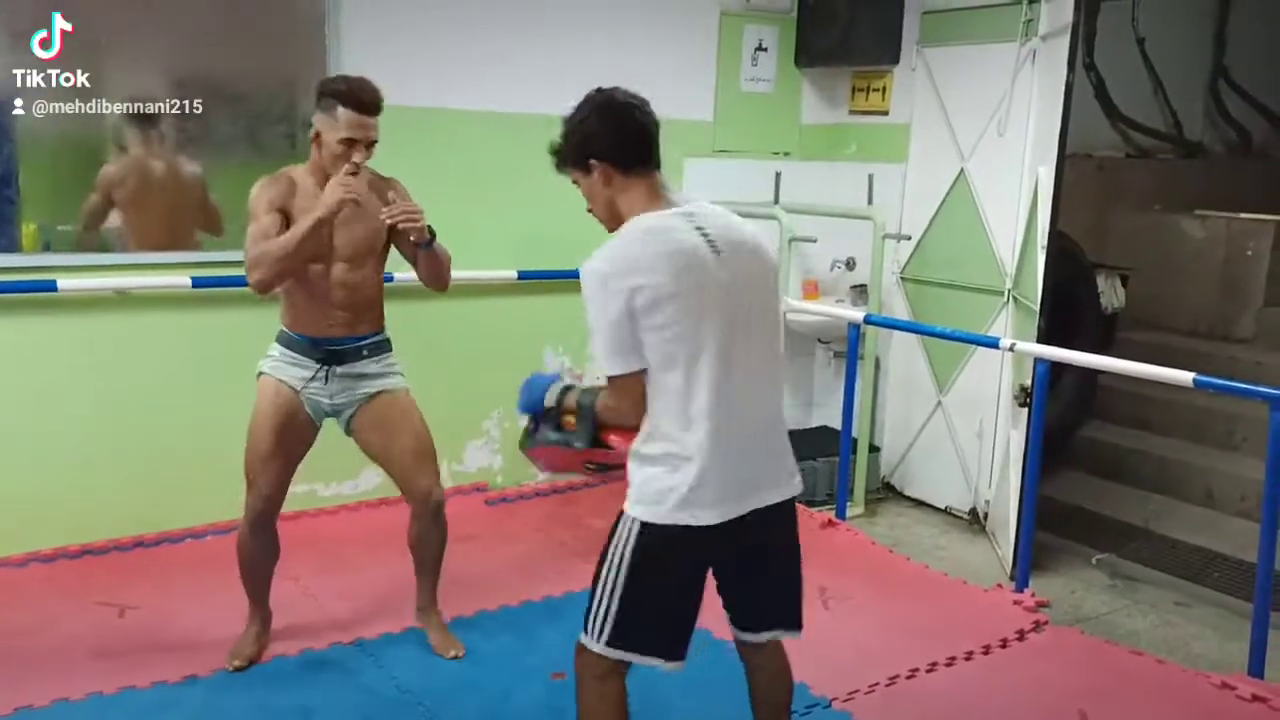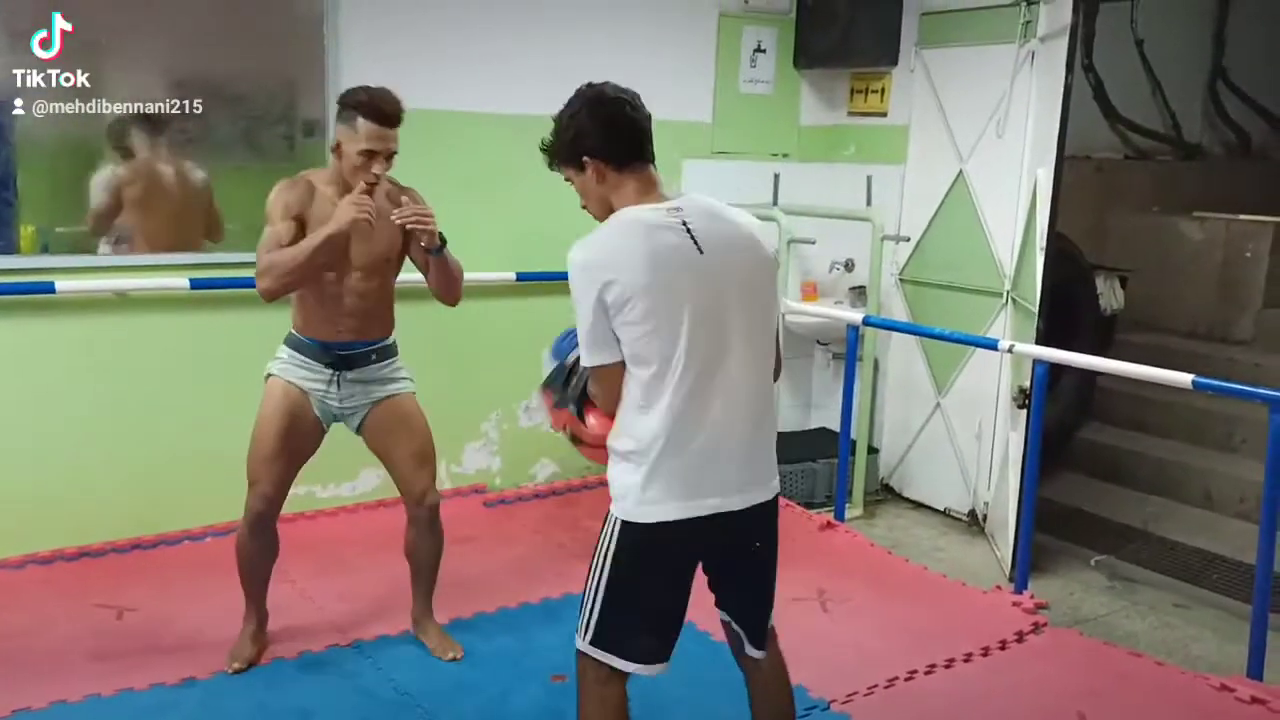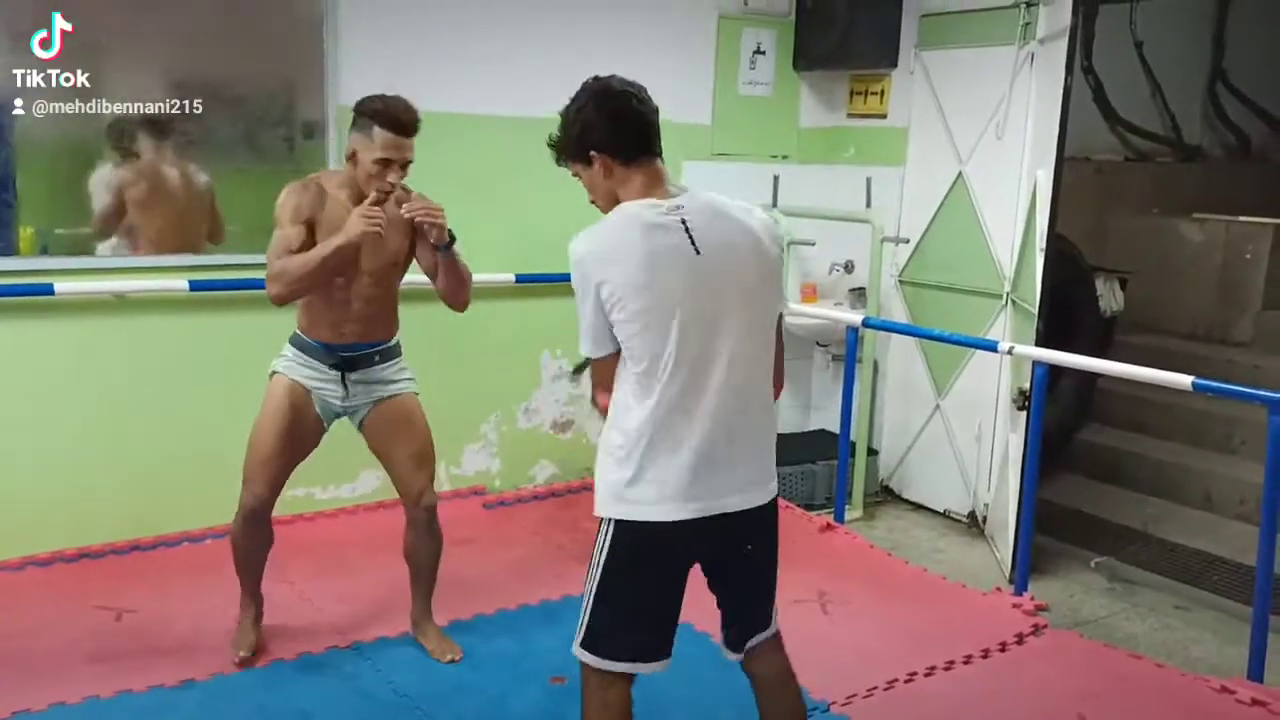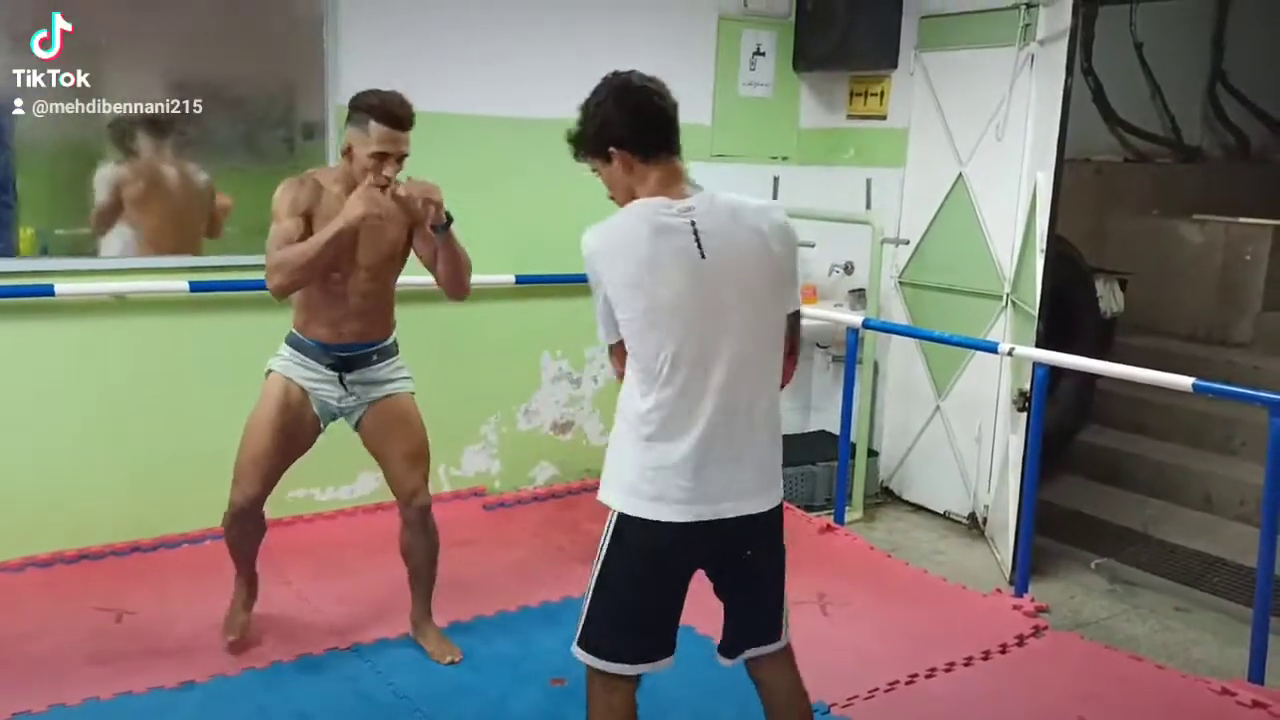
dt=0.1s
person 1, frame 1
left shoulder: (614, 264)
right shoulder: (747, 236)
left elbow: (624, 408)
left wrist: (562, 398)
left hip: (678, 500)
right hip: (767, 485)
left knee: (602, 663)
right knee: (757, 635)
person 1, frame 2
left shoulder: (597, 255)
right shoulder: (746, 230)
left elbow: (610, 397)
right elbow: (769, 364)
left hip: (658, 499)
right hip: (751, 487)
left knee: (601, 666)
right knee: (754, 640)
person 1, frame 3
left shoulder: (596, 249)
right shoulder: (753, 227)
left elbow: (606, 387)
right elbow: (773, 365)
left hip: (650, 497)
right hip: (748, 485)
right knee: (761, 643)
person 1, frame 4
left shoulder: (607, 243)
right shoulder: (771, 226)
left elbow: (625, 366)
right elbow: (787, 355)
left hip: (654, 498)
right hip: (752, 490)
right knee: (770, 652)
person 2, frame 1
left shoulder: (389, 193)
right shoulder: (276, 189)
left elbow: (440, 282)
right elbow: (259, 275)
left wrist: (422, 238)
right wrist: (321, 213)
left hip: (370, 364)
right hip: (297, 362)
left knee: (428, 498)
right knee: (260, 507)
left ankle: (428, 611)
right ankle: (259, 618)
person 2, frame 2
left shoulder: (404, 202)
right shoulder: (293, 195)
left elbow: (451, 294)
right elbow: (268, 283)
left wrist: (434, 244)
right wrist: (334, 228)
left hip: (377, 368)
right hip: (304, 364)
left knee: (425, 502)
right knee: (260, 507)
left ankle: (424, 617)
right ankle: (255, 618)
person 2, frame 3
left shoulder: (414, 208)
right shoulder: (304, 197)
left elbow: (459, 300)
right elbow: (278, 288)
left wrist: (442, 240)
right wrist: (346, 237)
left hip: (381, 369)
right hip: (308, 363)
left knee: (422, 504)
right knee: (254, 503)
left ankle: (422, 618)
right ankle: (250, 609)
person 2, frame 4
left shoulder: (410, 203)
right shoulder: (300, 193)
left elbow: (459, 288)
right elbow: (278, 279)
left wrist: (440, 223)
right wrist: (343, 222)
left hip: (378, 369)
right hip: (304, 363)
left knee: (417, 504)
right knee: (245, 500)
left ankle: (422, 619)
right ankle: (245, 589)
